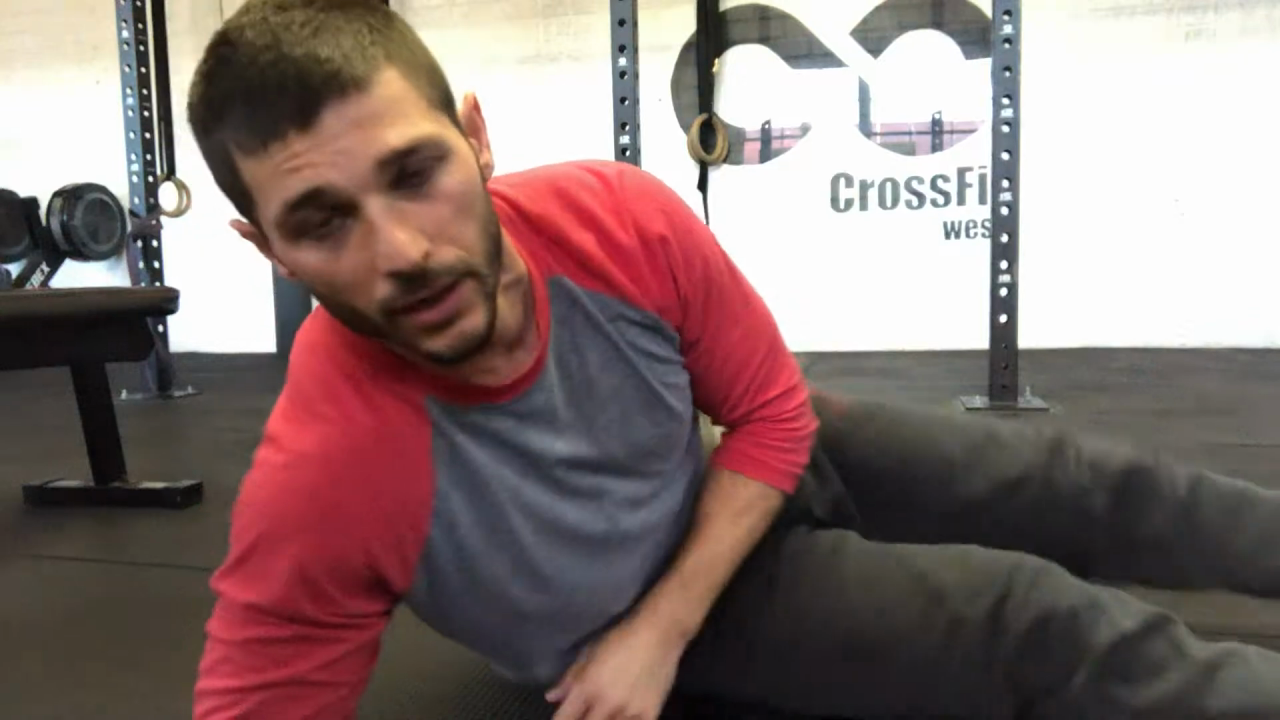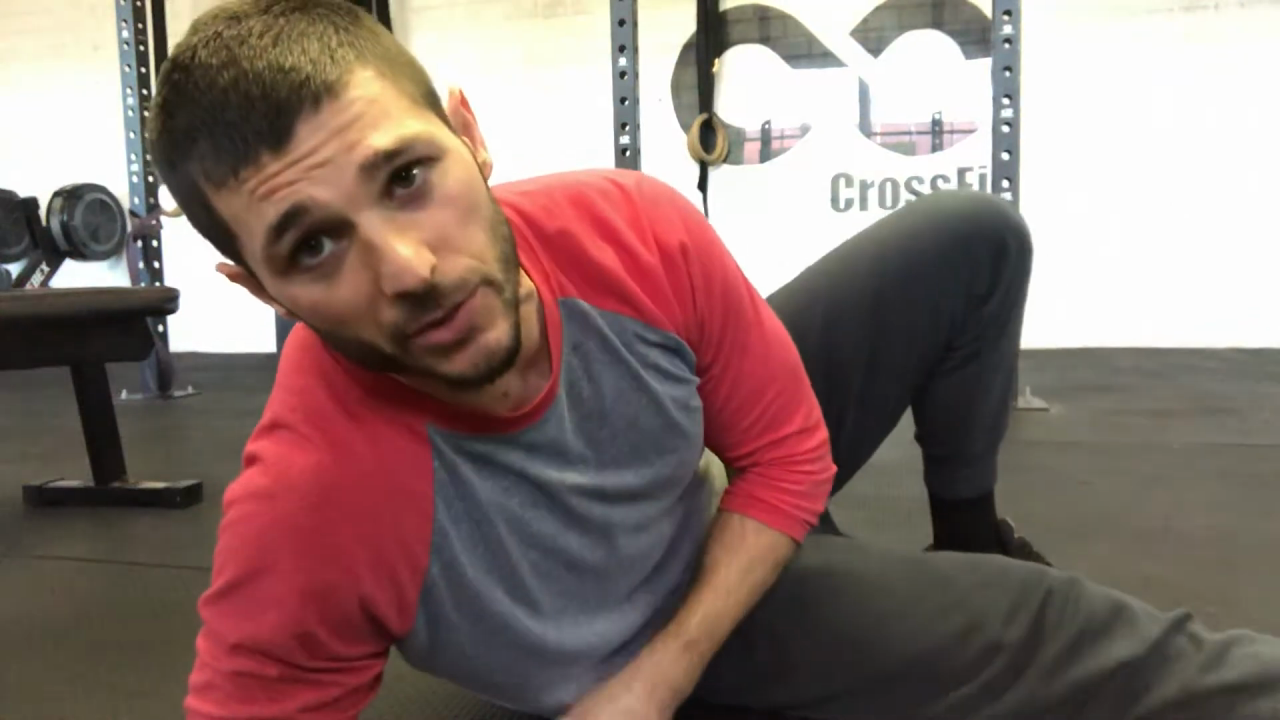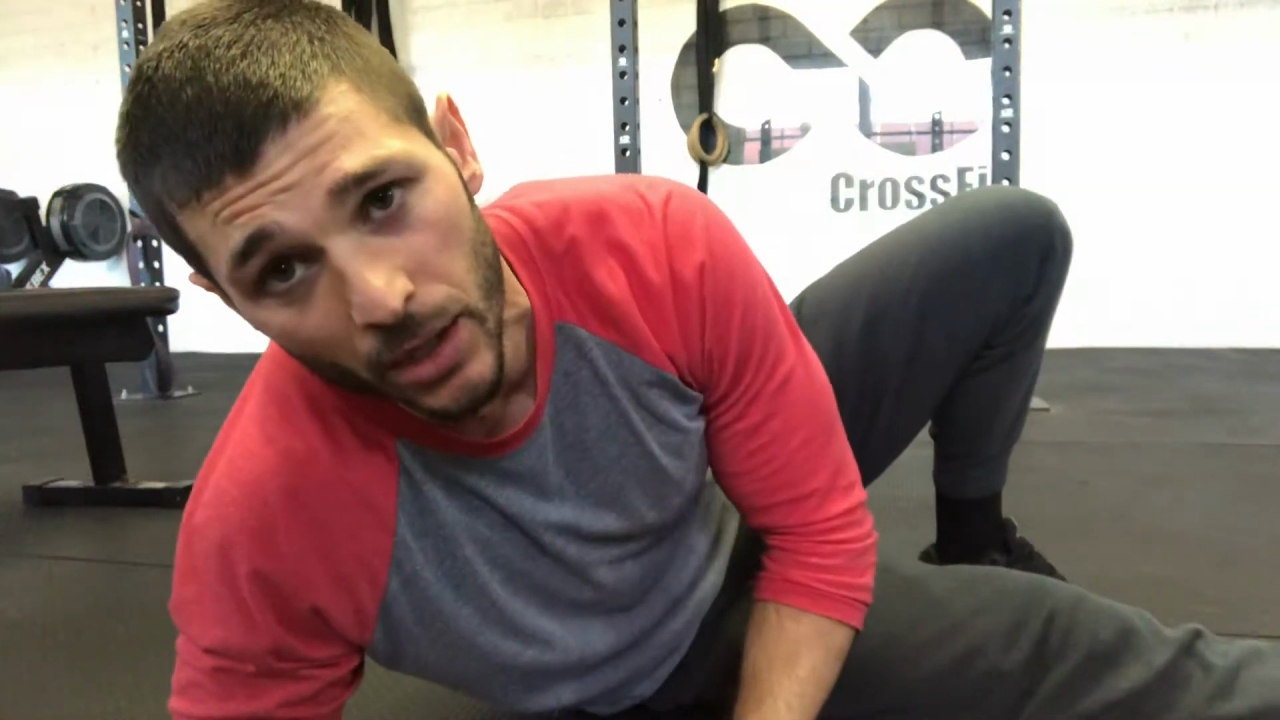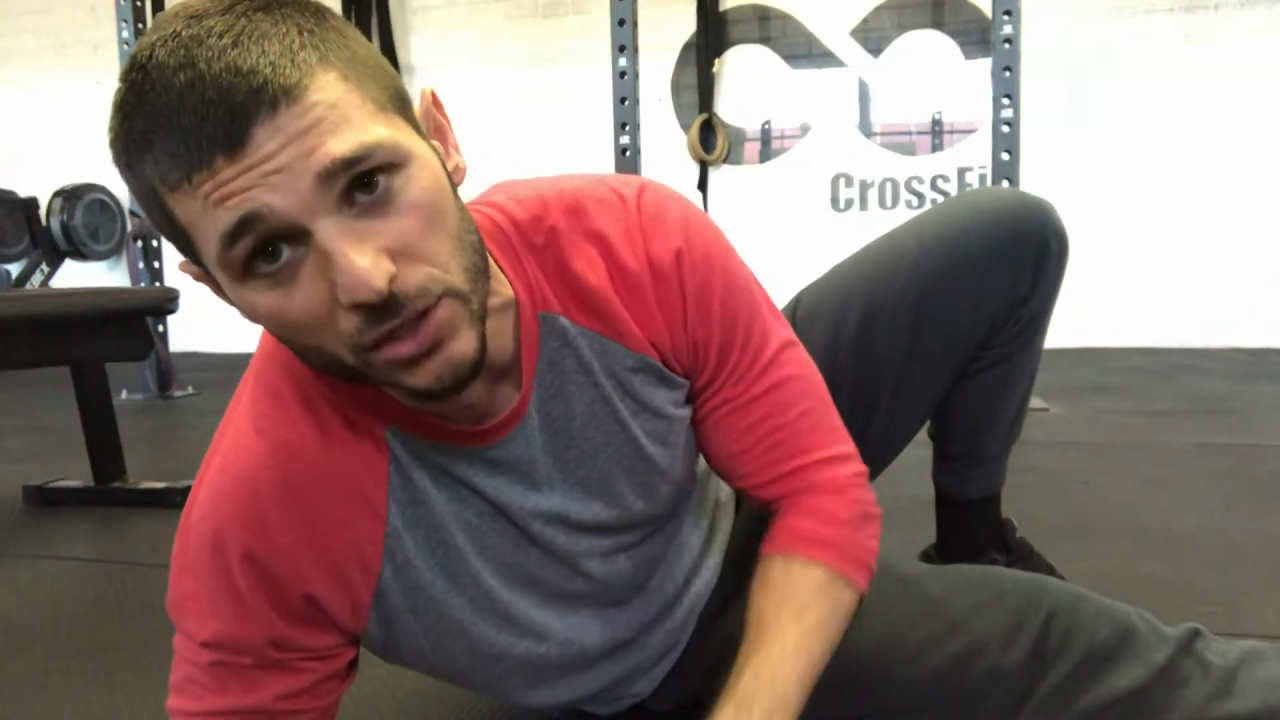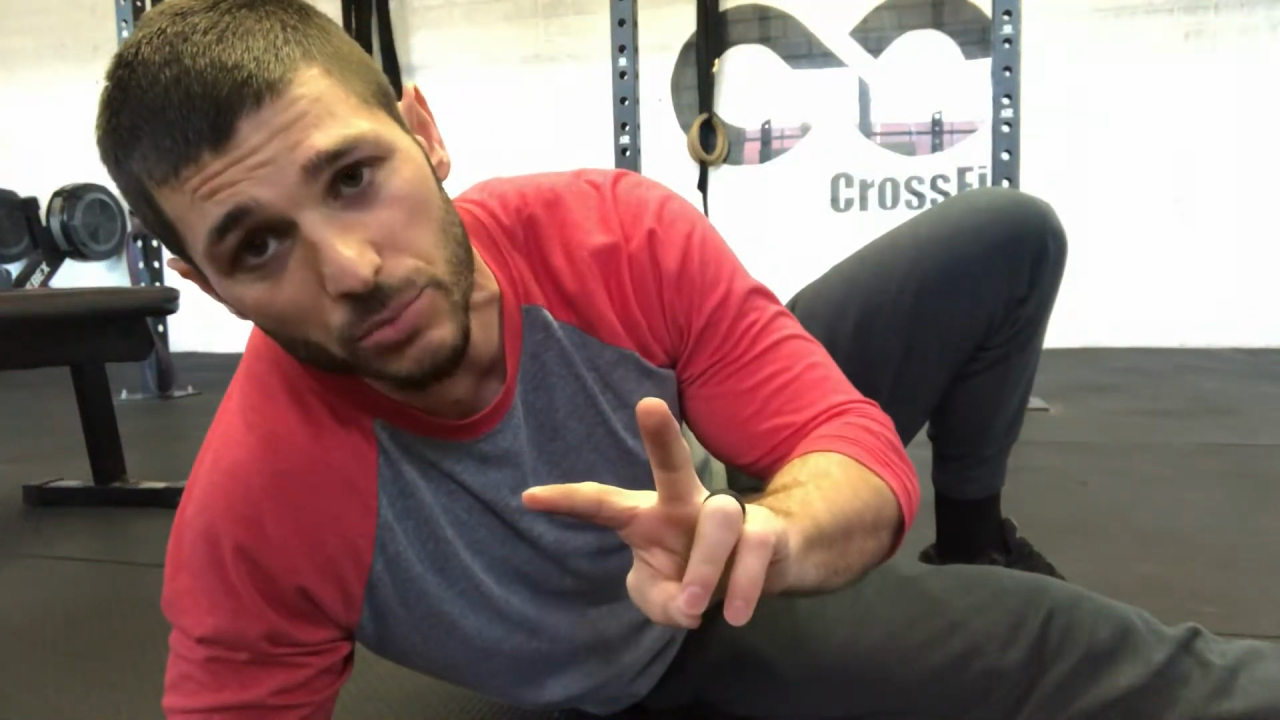
dt=1s
person 1, frame 1
left shoulder: (618, 216)
right shoulder: (316, 485)
left elbow: (774, 418)
left wrist: (659, 629)
left hip: (756, 467)
right hip: (687, 611)
left knee: (1087, 486)
right knee: (1037, 628)
person 1, frame 2
left shoulder: (634, 229)
right shoulder: (301, 509)
left elbow: (789, 457)
left hip: (741, 532)
right hip: (623, 629)
left knee: (973, 239)
left ankle: (968, 538)
person 1, frame 3
left shoulder: (661, 246)
right shoulder: (260, 528)
left elbow: (823, 536)
left hip: (767, 534)
left knee: (1013, 237)
left ankle: (974, 545)
person 1, frame 4
left shoulder: (637, 244)
right shoulder: (255, 525)
left elbow: (825, 491)
left hip: (752, 526)
left knee: (1010, 237)
left ankle: (971, 540)
right ankle: (974, 590)
person 1, frame 5
left shoulder: (619, 233)
right shoulder: (249, 516)
left elbow: (855, 454)
left wrist: (768, 533)
left hip: (724, 498)
left knee: (1005, 239)
left ankle: (973, 537)
